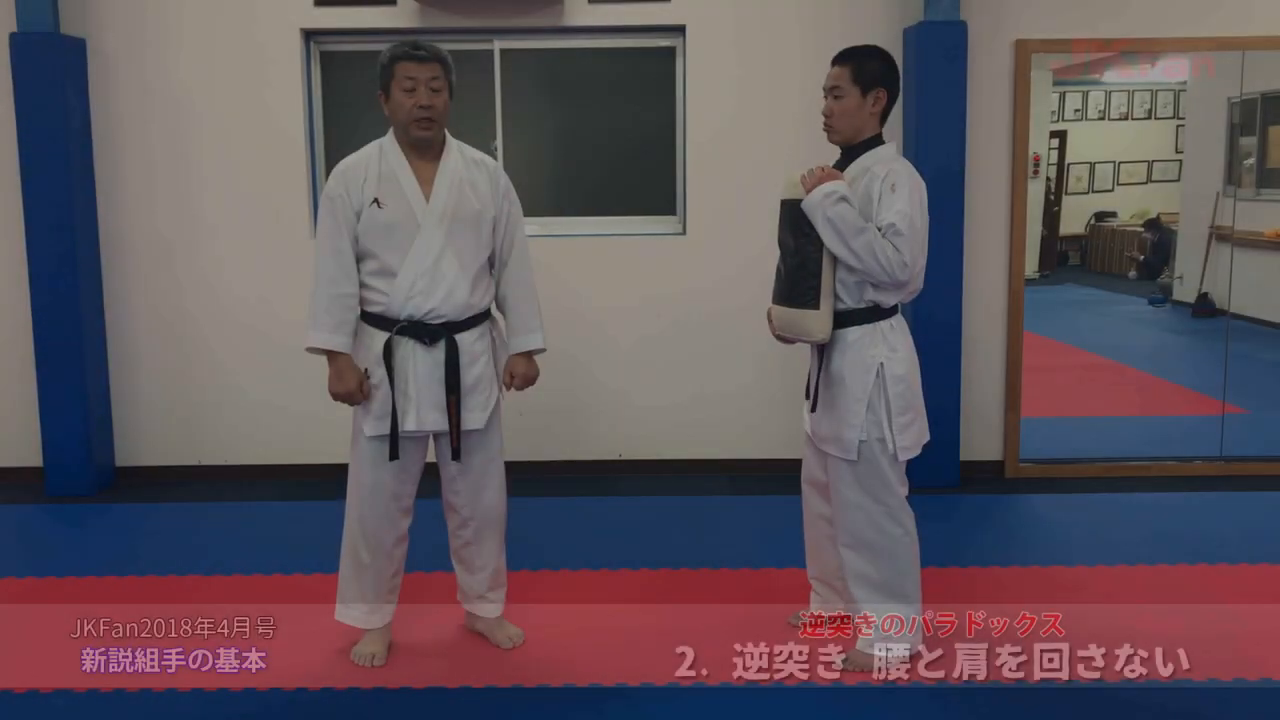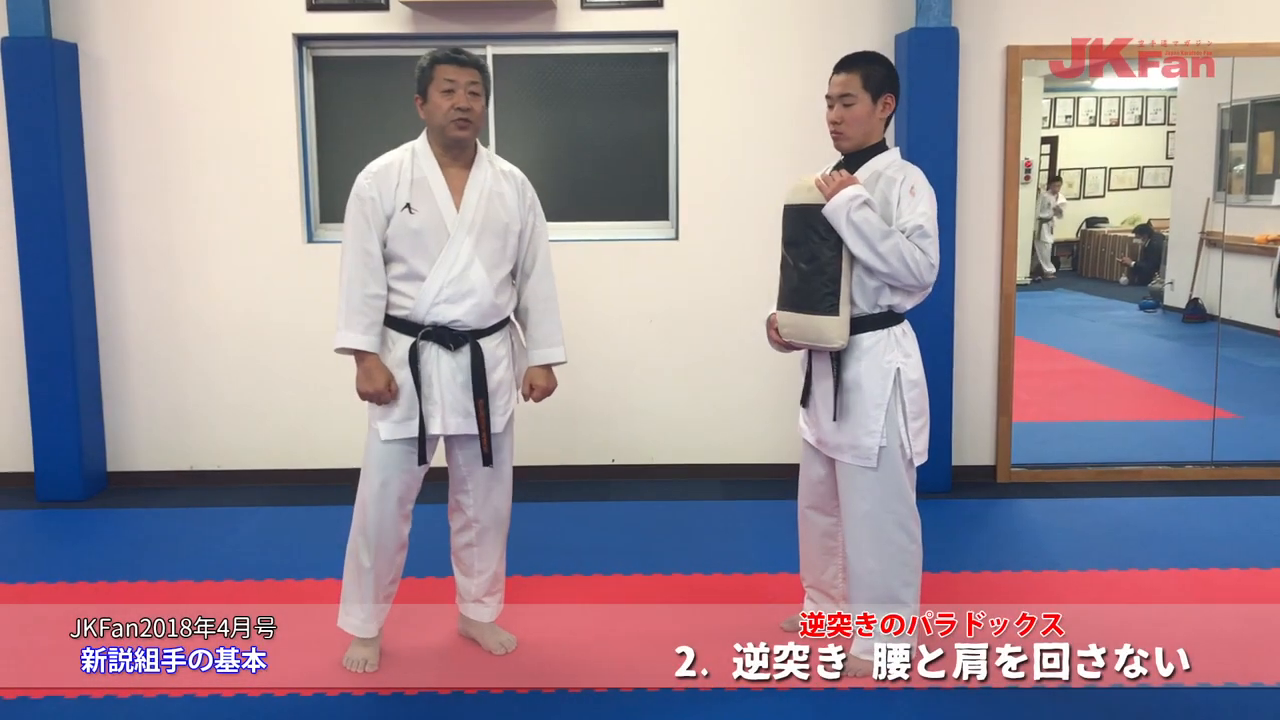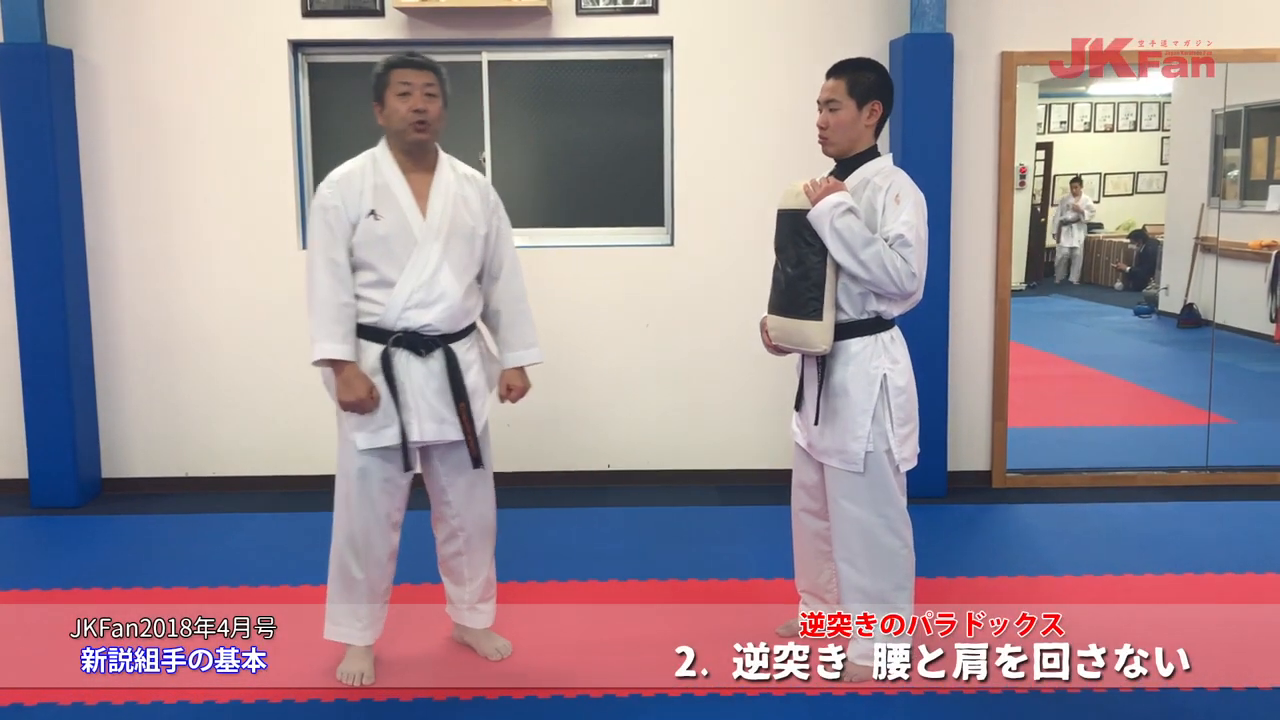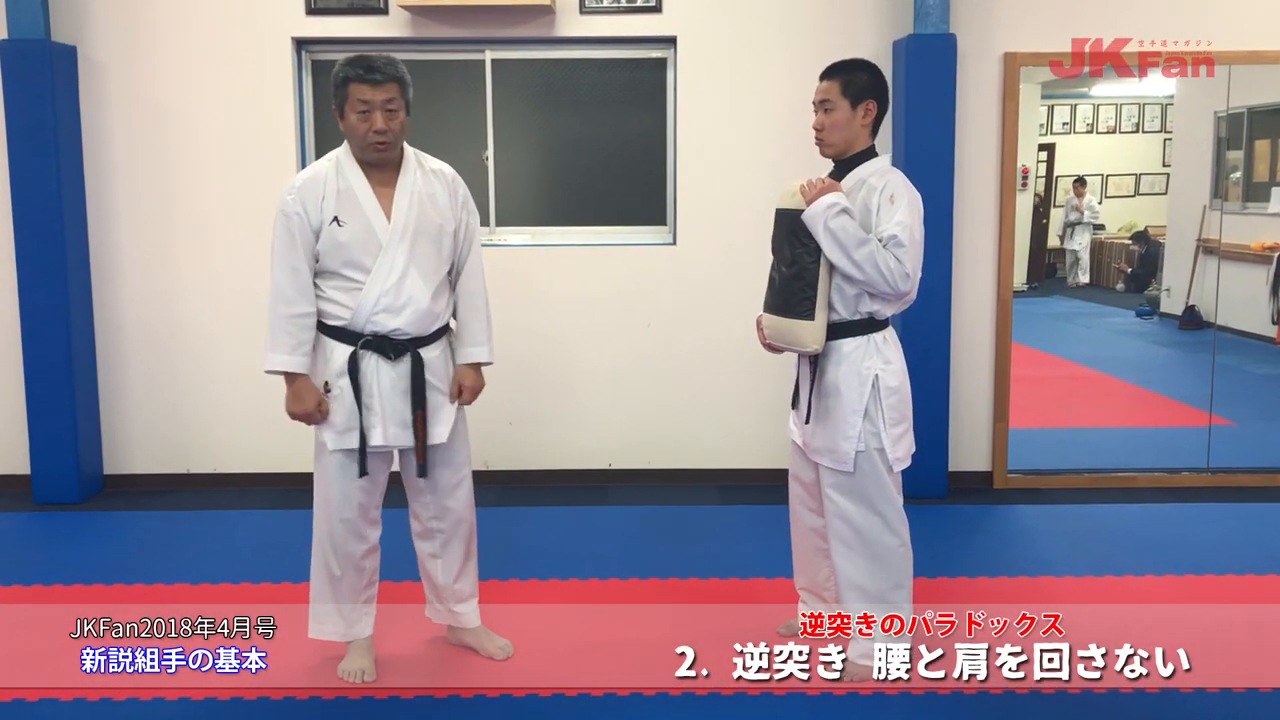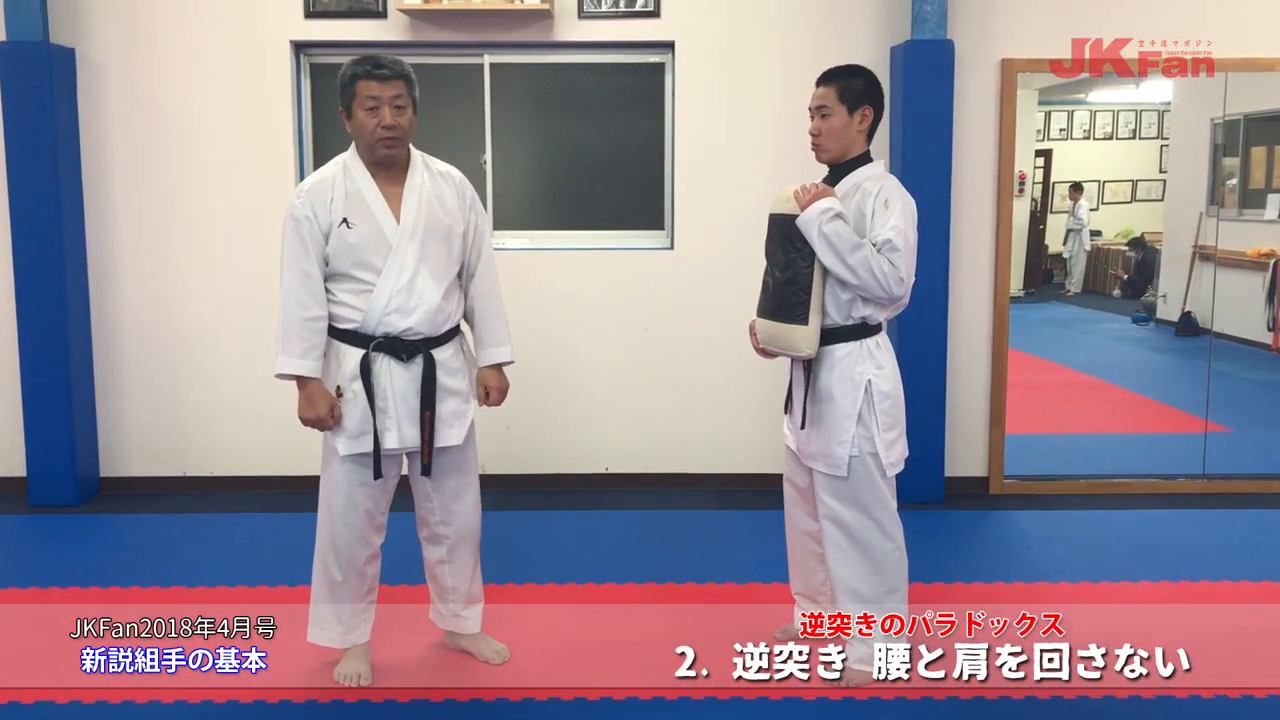
dt=0.7s
person 1, frame 1
left shoulder: (485, 175)
right shoulder: (353, 177)
left elbow: (514, 267)
right elbow: (335, 274)
left wrist: (523, 347)
right wrist: (338, 356)
left hip: (467, 356)
right hip: (389, 358)
left knee: (479, 493)
right knee: (379, 497)
left ankle: (483, 606)
right ankle: (373, 618)
person 1, frame 2
left shoulder: (512, 185)
right shoulder: (382, 178)
left elbow: (535, 276)
right elbow: (363, 274)
left wrist: (542, 357)
right wrist: (366, 358)
left hip: (487, 362)
right hip: (411, 360)
left knee: (485, 499)
right knee: (384, 499)
left ankle: (479, 611)
right ankle: (365, 624)
person 1, frame 3
left shoulder: (473, 188)
right shoulder: (345, 186)
left elbow: (502, 280)
right elbow: (330, 284)
left wrist: (515, 359)
right wrist: (343, 368)
left hip: (457, 367)
right hip: (380, 368)
left knee: (468, 504)
right knee: (368, 511)
left ankle: (470, 617)
right ankle: (358, 636)
person 1, frame 4
left shoulder: (443, 183)
right shoulder: (309, 192)
left elbow: (467, 277)
right elbow: (291, 291)
left wrist: (471, 359)
right wrist: (296, 376)
left hip: (428, 368)
right hip: (350, 372)
left knee: (447, 503)
right knee: (346, 512)
left ankle: (460, 617)
right ankle: (355, 633)
person 1, frame 5
left shoulder: (451, 185)
right shoulder: (319, 195)
left elbow: (480, 279)
right elbow: (303, 296)
left wrist: (493, 359)
right wrist: (308, 382)
left hip: (441, 372)
right hip: (362, 376)
left knee: (453, 509)
right knee: (351, 516)
left ankle: (460, 622)
right ankle: (351, 637)
person 2, frame 1
left shoulder: (893, 176)
right shoulder: (841, 174)
left elbow: (894, 265)
left wrist: (827, 201)
left hip: (870, 355)
right hip: (834, 351)
left knee: (872, 499)
right knee: (826, 489)
left ankle: (890, 629)
right ankle: (836, 600)
person 2, frame 2
left shoulder: (903, 181)
right shoulder: (828, 183)
left elbow: (919, 268)
left wrist: (850, 205)
right wrist: (784, 321)
left hip: (877, 362)
right hip: (826, 360)
left knee: (878, 506)
right knee: (820, 498)
left ankle: (884, 632)
right ankle: (828, 604)
person 2, frame 3
left shoulder: (893, 188)
right shoulder: (828, 188)
left elbow: (902, 276)
left wrist: (835, 212)
right wrist: (779, 323)
left hip: (867, 368)
right hip: (820, 363)
left knee: (869, 510)
right knee: (815, 501)
left ankle: (879, 640)
right ankle: (824, 609)
person 2, frame 4
left shoulder: (889, 188)
right shoulder: (827, 189)
left elbow: (897, 276)
left wrist: (829, 213)
left hip: (862, 367)
right hip: (818, 363)
left knee: (867, 510)
right knee: (813, 500)
left ankle: (880, 638)
right ankle: (823, 608)
person 2, frame 5
left shoulder: (883, 192)
right shoulder: (822, 193)
left elbow: (891, 279)
left wrist: (823, 218)
left hip: (855, 371)
right hip: (811, 367)
left knee: (861, 513)
right knee: (807, 503)
left ankle: (875, 643)
right ankle: (817, 613)
